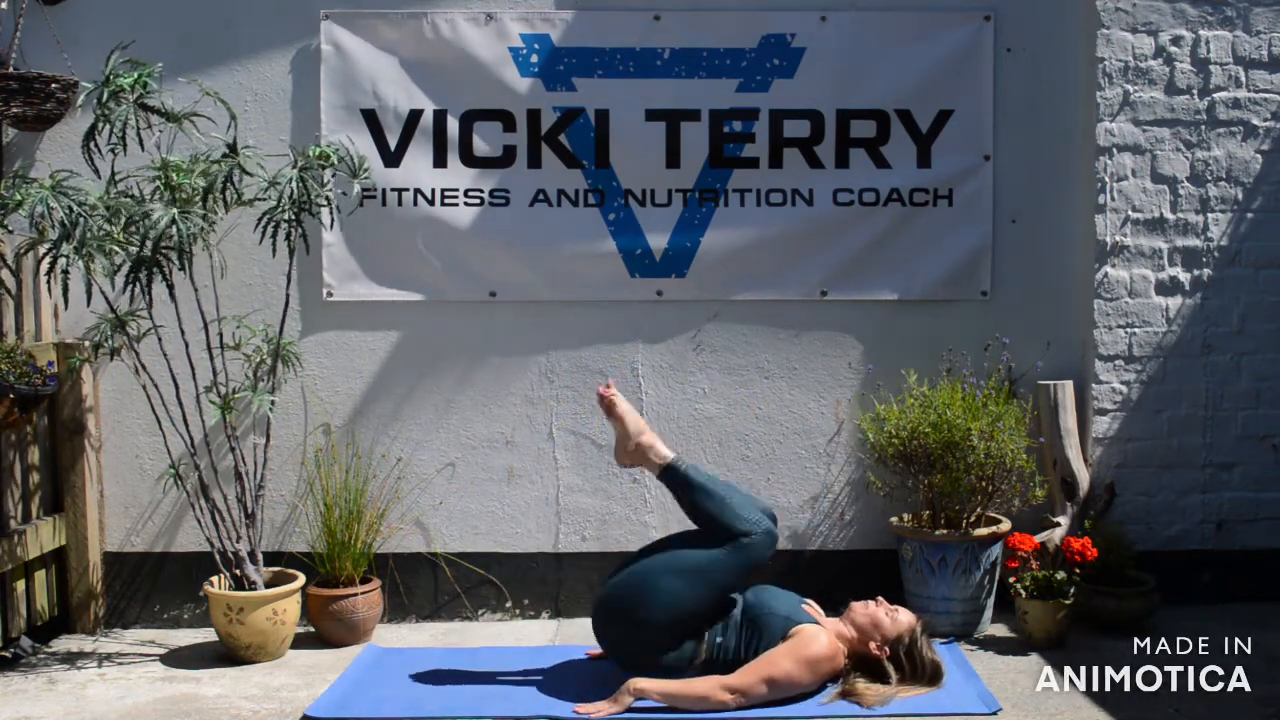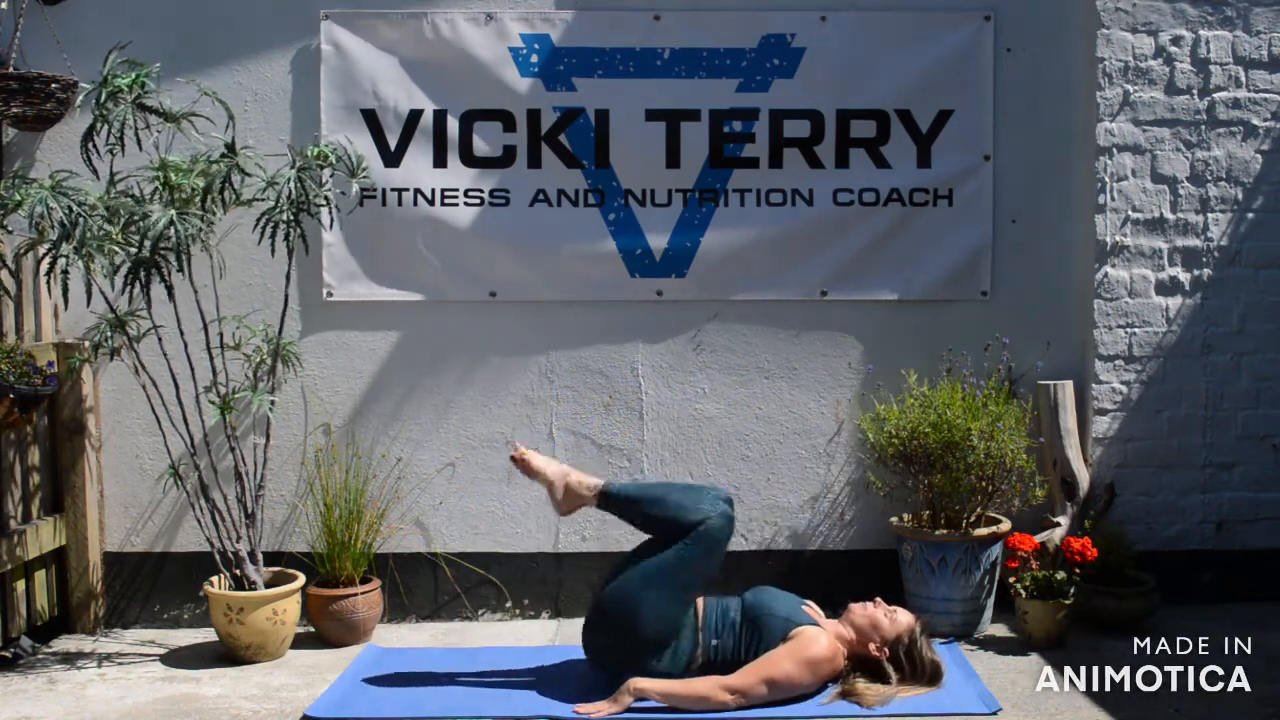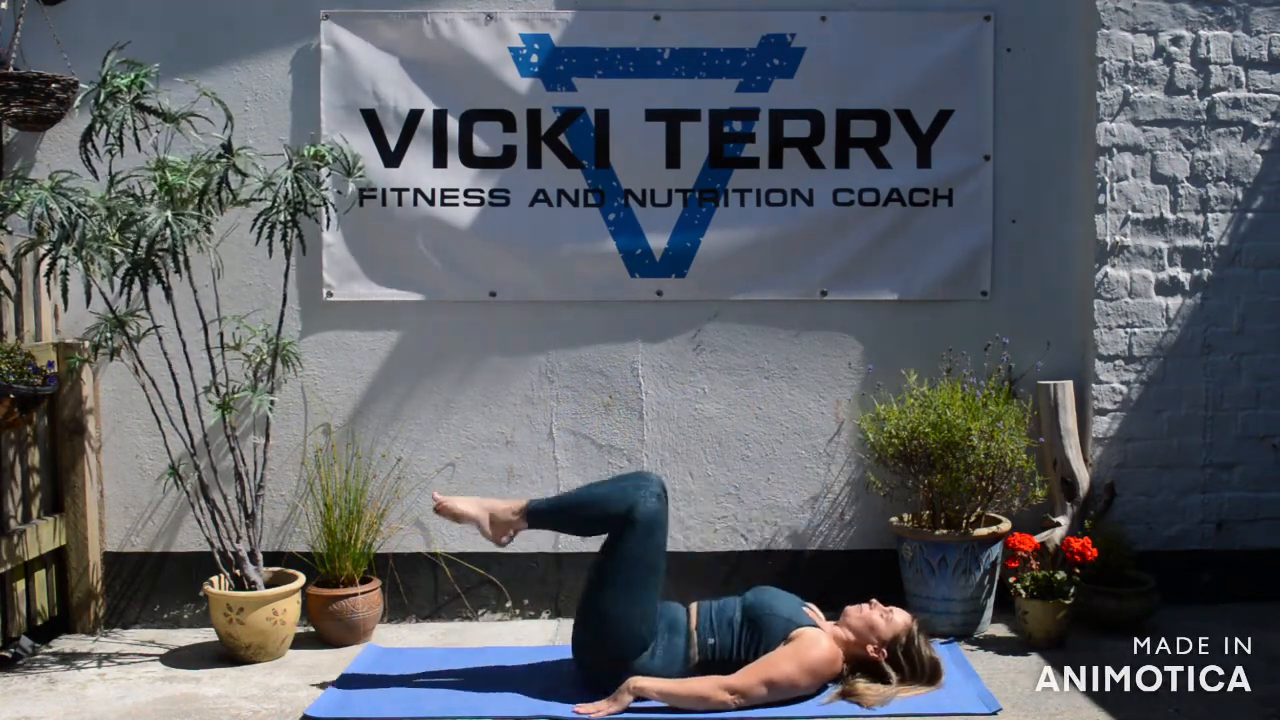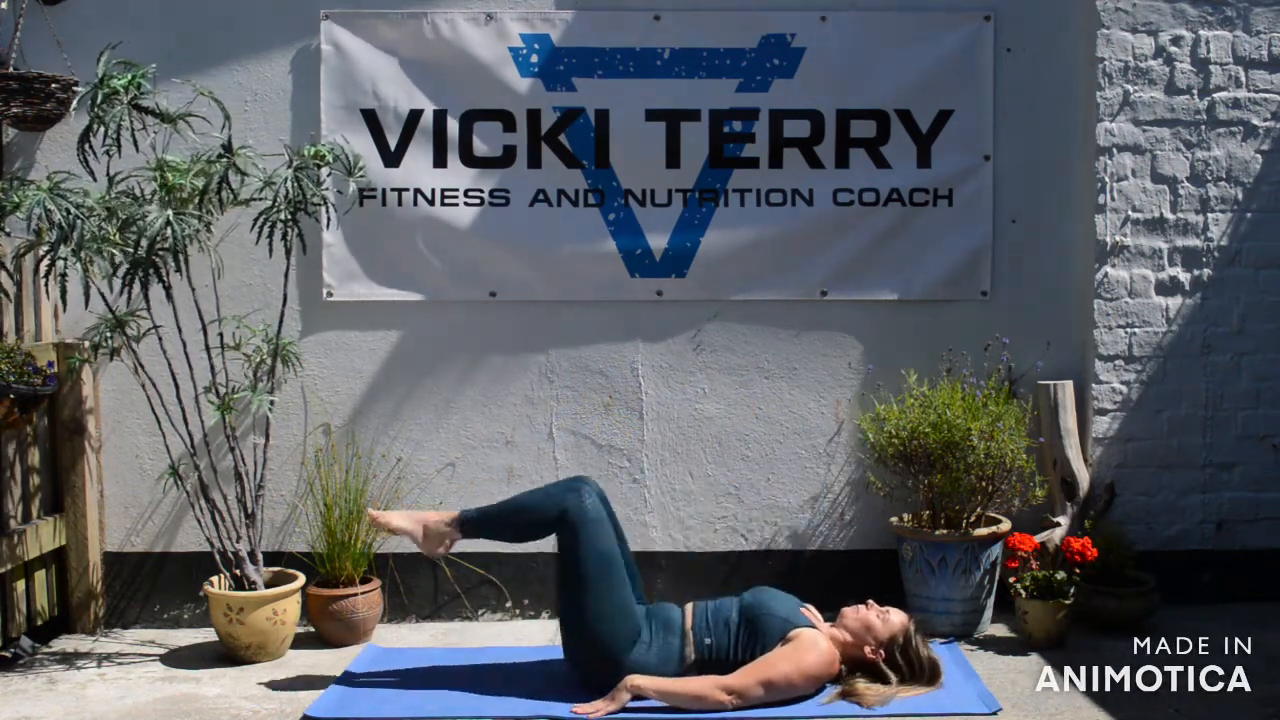
dt=0.2s
person 1, frame 1
left shoulder: (821, 651)
right shoulder: (820, 623)
left wrist: (638, 688)
left knee: (757, 533)
right knee: (754, 527)
left ankle: (652, 454)
right ankle: (650, 453)
person 1, frame 2
left shoulder: (821, 653)
right shoulder: (816, 621)
left hip: (630, 646)
left knee: (713, 512)
right knee: (709, 512)
left ankle: (582, 489)
right ankle: (581, 490)
person 1, frame 3
left shoulder: (818, 656)
right shoulder: (817, 626)
left hip: (630, 659)
right hip: (662, 629)
left knee: (644, 493)
right knee: (642, 497)
left ankle: (511, 516)
right ankle: (512, 516)
person 1, frame 4
left shoulder: (816, 658)
right shoulder: (813, 627)
left hip: (628, 656)
right hip: (650, 624)
left knee: (577, 499)
right knee: (583, 497)
left ankle: (445, 526)
right ankle: (447, 525)
